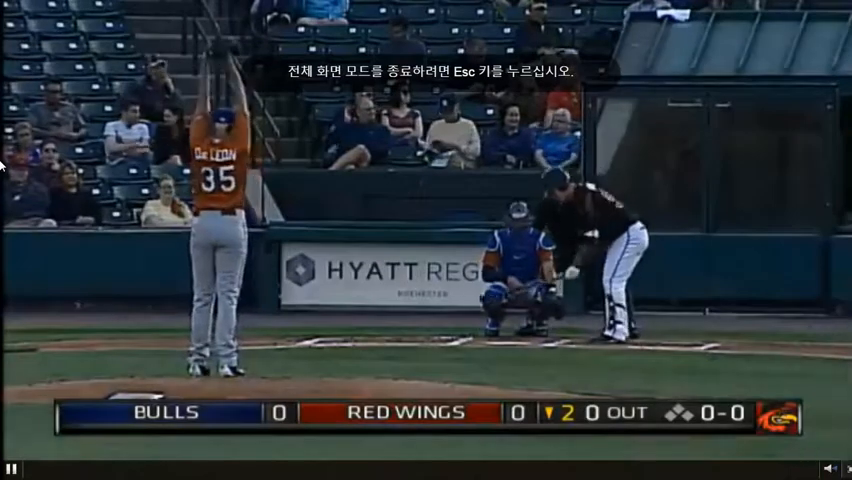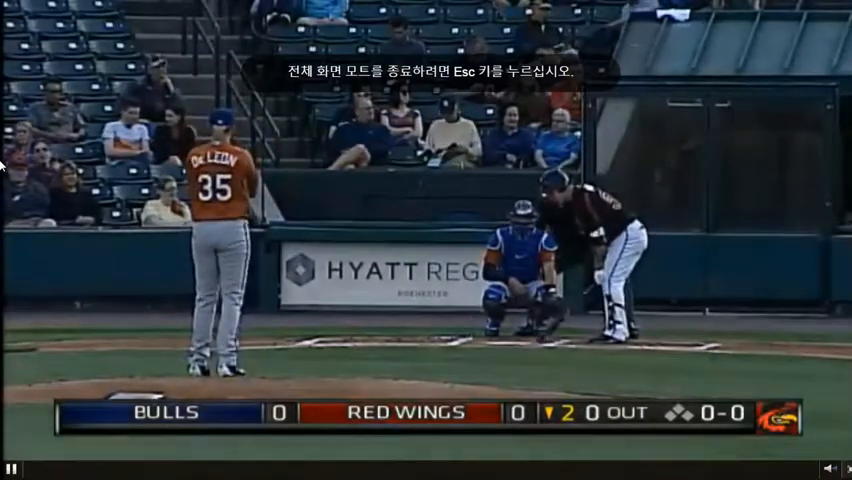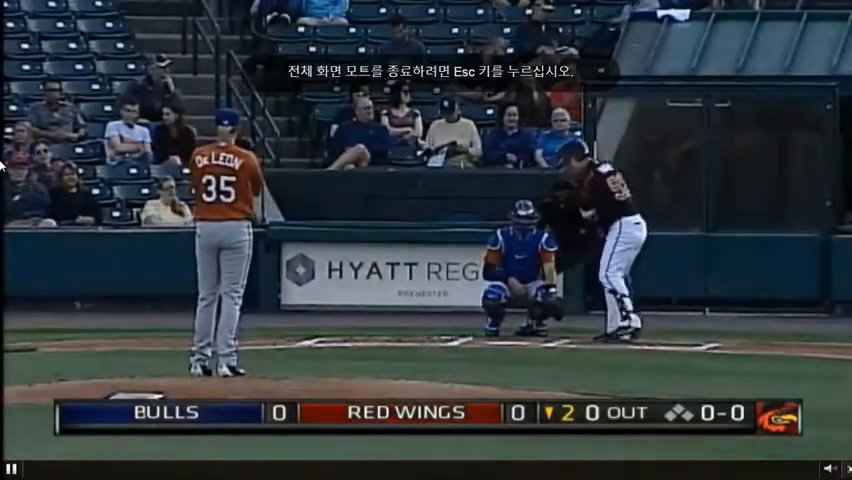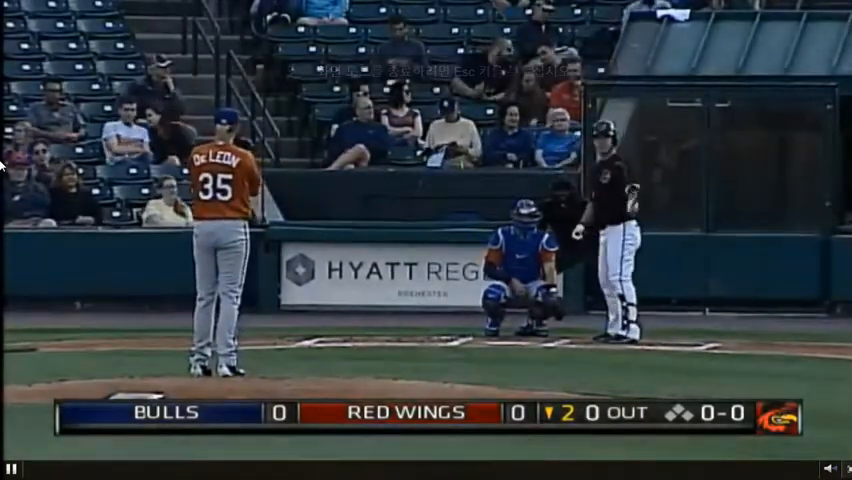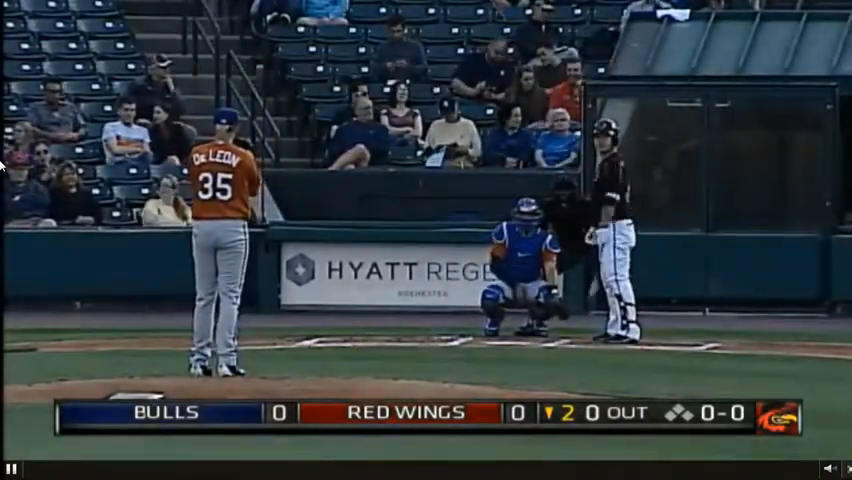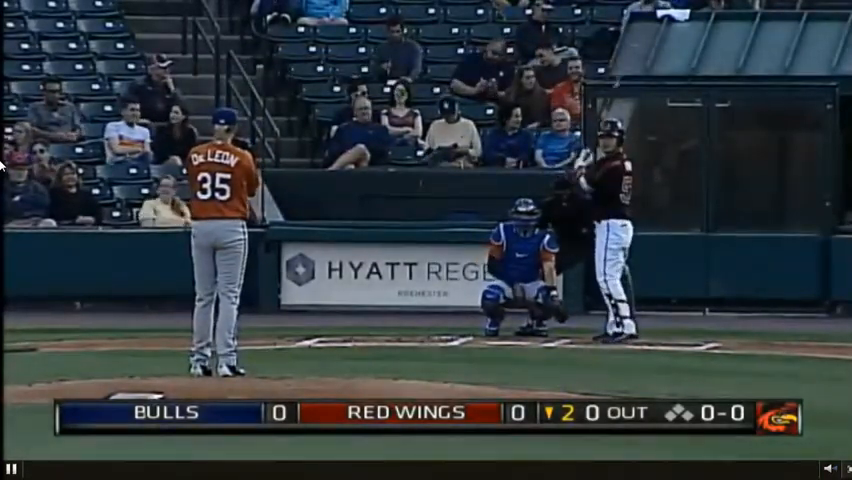
dt=0.7s
person 1, frame 1
left shoulder: (198, 146)
right shoulder: (239, 145)
left elbow: (201, 106)
right elbow: (242, 102)
left wrist: (206, 63)
right wrist: (229, 62)
left hip: (202, 224)
right hip: (232, 224)
left knee: (202, 296)
right knee: (228, 296)
left ankle: (198, 360)
right ankle: (226, 360)
person 1, frame 2
left shoulder: (194, 156)
right shoulder: (241, 156)
right elbow: (253, 191)
left hip: (202, 229)
right hip: (233, 229)
left knee: (205, 297)
right knee: (232, 297)
left ankle: (198, 359)
right ankle: (226, 360)
person 1, frame 3
left shoulder: (198, 156)
right shoulder: (246, 158)
right elbow: (257, 190)
left hip: (205, 228)
right hip: (236, 229)
left knee: (206, 296)
right knee: (231, 296)
left ankle: (199, 359)
right ankle: (226, 360)
person 1, frame 4
left shoulder: (196, 155)
right shoulder: (244, 157)
right elbow: (254, 190)
left hip: (202, 227)
right hip: (232, 228)
left knee: (204, 295)
right knee: (229, 295)
left ankle: (199, 359)
right ankle: (226, 360)
person 1, frame 5
left shoulder: (196, 155)
right shoulder: (244, 157)
right elbow: (254, 189)
left hip: (202, 227)
right hip: (232, 228)
left knee: (204, 295)
right knee: (229, 295)
left ankle: (199, 359)
right ankle: (226, 360)
person 1, frame 6
left shoulder: (194, 155)
right shoulder: (242, 157)
right elbow: (252, 189)
left hip: (200, 227)
right hip: (231, 227)
left knee: (203, 296)
right knee: (229, 295)
left ankle: (199, 359)
right ankle: (226, 360)
person 2, frame 1
left shoulder: (585, 198)
right shoulder: (580, 194)
left elbow: (590, 238)
left wrist: (576, 265)
left hip: (631, 235)
right hip: (624, 235)
left knee: (612, 280)
right knee: (613, 281)
left ankle: (616, 331)
right ankle: (625, 326)
person 2, frame 2
left shoulder: (583, 199)
right shoulder: (577, 196)
left elbow: (598, 236)
left wrist: (598, 266)
left hip: (629, 235)
right hip: (622, 235)
left knee: (611, 281)
right knee: (609, 281)
left ankle: (616, 331)
right ankle: (622, 327)
person 2, frame 3
left shoulder: (589, 178)
right shoulder: (607, 168)
left elbow: (588, 214)
left wrist: (597, 216)
left hip: (623, 227)
right hip: (636, 225)
left knee: (608, 274)
right knee: (612, 276)
left ankle: (628, 321)
right ankle: (614, 328)
person 2, frame 4
left shoulder: (618, 165)
right shoulder: (598, 167)
left elbow: (631, 187)
left wrist: (632, 200)
right wrist: (582, 223)
left hip: (621, 229)
right hip: (607, 231)
left knee: (620, 278)
right knee: (606, 281)
left ankle: (629, 330)
right ankle: (615, 329)
person 2, frame 5
left shoulder: (613, 164)
right shoulder: (605, 164)
left elbow: (612, 198)
left wrist: (603, 226)
right wrist: (598, 226)
left hip: (616, 228)
right hip: (609, 228)
left knee: (618, 278)
right knee: (609, 279)
left ankle: (630, 329)
right ankle: (616, 328)
person 2, frame 6
left shoulder: (611, 164)
right shoulder: (622, 162)
left elbow: (588, 184)
right elbow: (596, 177)
left wrist: (579, 169)
right wrist: (588, 167)
left hip: (611, 226)
right hip: (620, 224)
left knee: (607, 277)
right knee: (611, 277)
left ankle: (625, 325)
right ankle: (615, 328)
person 3, frame 1
left shoulder: (540, 238)
right shoulder: (498, 238)
left elbow: (548, 266)
right elbow: (487, 273)
left wrist: (551, 289)
right wrist: (508, 279)
left hip: (531, 285)
right hip: (506, 285)
left knee: (549, 299)
right knee: (492, 297)
left ankle: (536, 322)
right ankle: (494, 323)
person 3, frame 2
left shoulder: (543, 238)
right shoulder: (500, 236)
left elbow: (549, 267)
right elbow: (487, 271)
left wrist: (551, 290)
right wrist: (509, 280)
left hip: (532, 286)
right hip: (507, 285)
left knee: (550, 300)
right knee: (491, 298)
left ankle: (534, 323)
right ankle: (494, 323)
person 3, frame 3
left shoulder: (543, 238)
right shoulder: (500, 237)
left elbow: (549, 267)
right elbow: (487, 271)
left wrist: (552, 290)
right wrist: (509, 280)
left hip: (532, 285)
right hip: (507, 284)
left knee: (550, 300)
right knee: (491, 297)
left ankle: (535, 323)
right ankle: (493, 323)
person 3, frame 4
left shoulder: (544, 239)
right shoulder: (502, 236)
left elbow: (549, 267)
right elbow: (489, 269)
left wrist: (552, 291)
right wrist: (511, 280)
left hip: (532, 285)
right hip: (508, 284)
left knee: (549, 299)
right knee: (491, 296)
left ankle: (535, 324)
right ankle: (493, 324)
person 3, frame 5
left shoulder: (545, 239)
right shoulder: (505, 231)
left elbow: (550, 267)
right elbow: (496, 265)
left wrist: (554, 292)
right wrist: (514, 285)
left hip: (532, 284)
right hip: (508, 283)
left knee: (550, 299)
right knee: (489, 297)
left ankle: (536, 323)
right ankle: (493, 323)
person 3, frame 6
left shoulder: (544, 238)
right shoulder: (502, 232)
left elbow: (549, 267)
right elbow: (492, 265)
left wrist: (554, 293)
right wrist: (512, 283)
left hip: (532, 284)
right hip: (507, 283)
left knee: (549, 300)
right knee: (489, 297)
left ankle: (536, 324)
right ankle: (494, 323)
